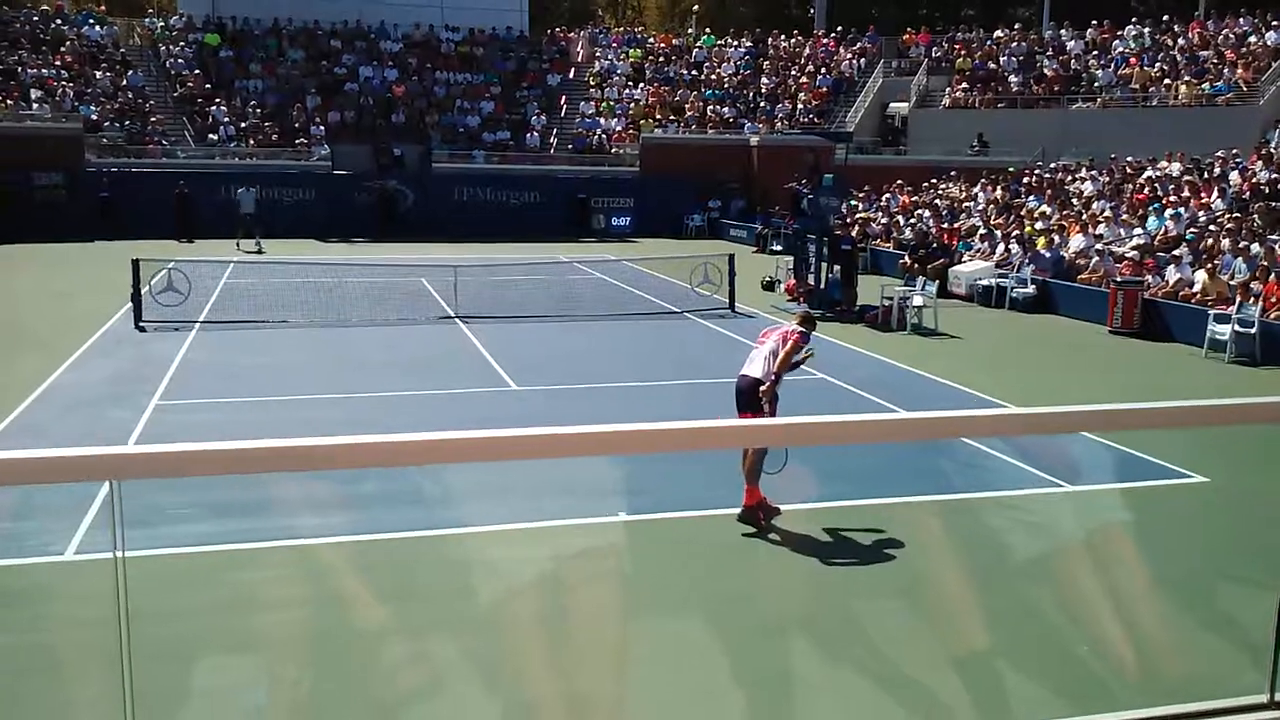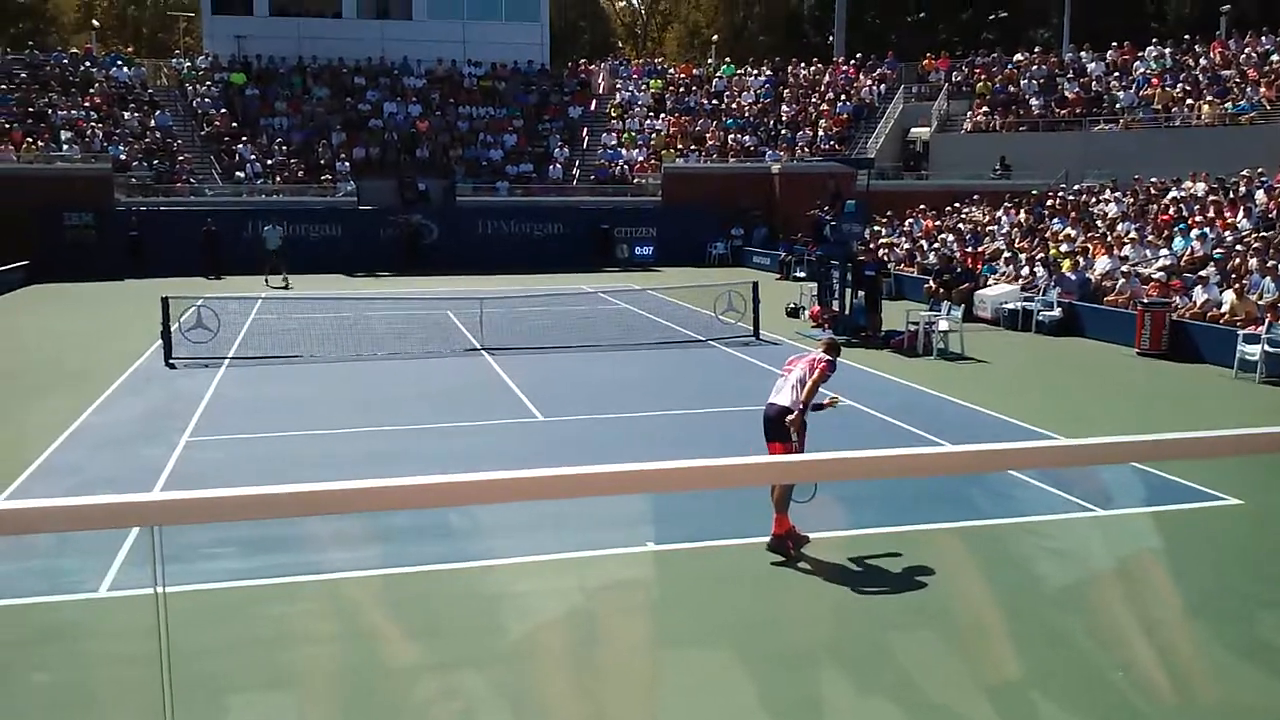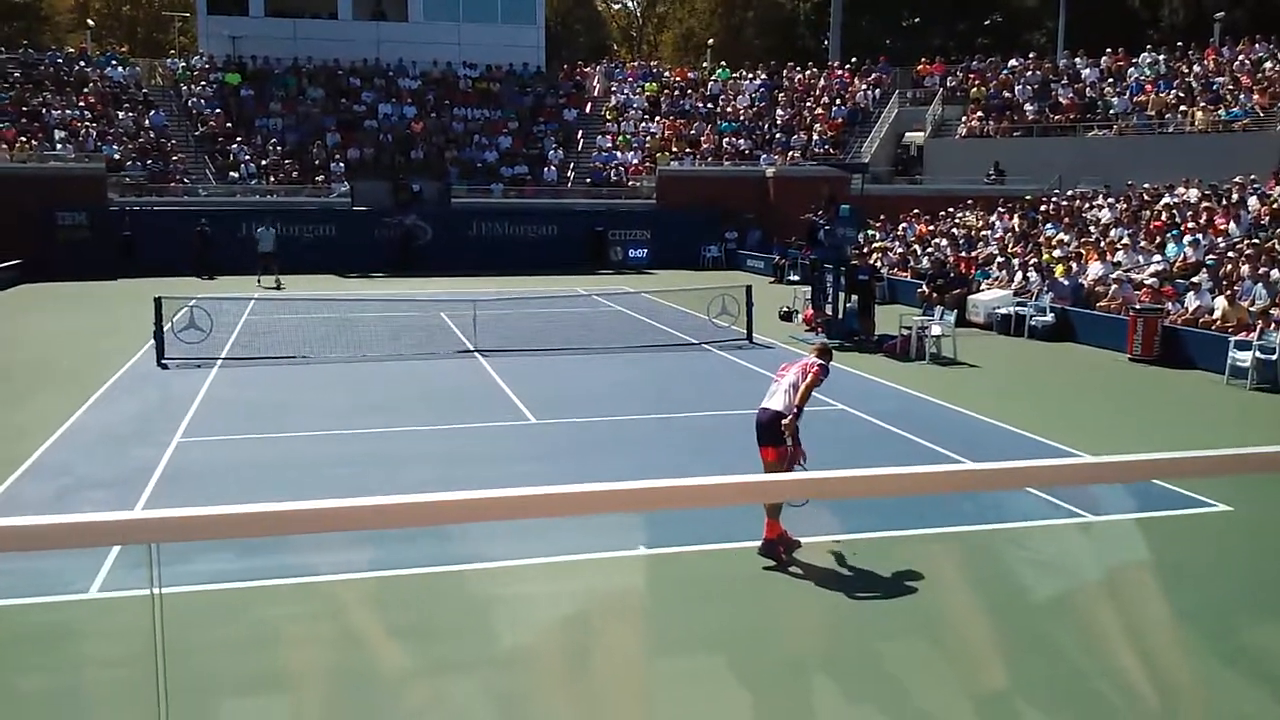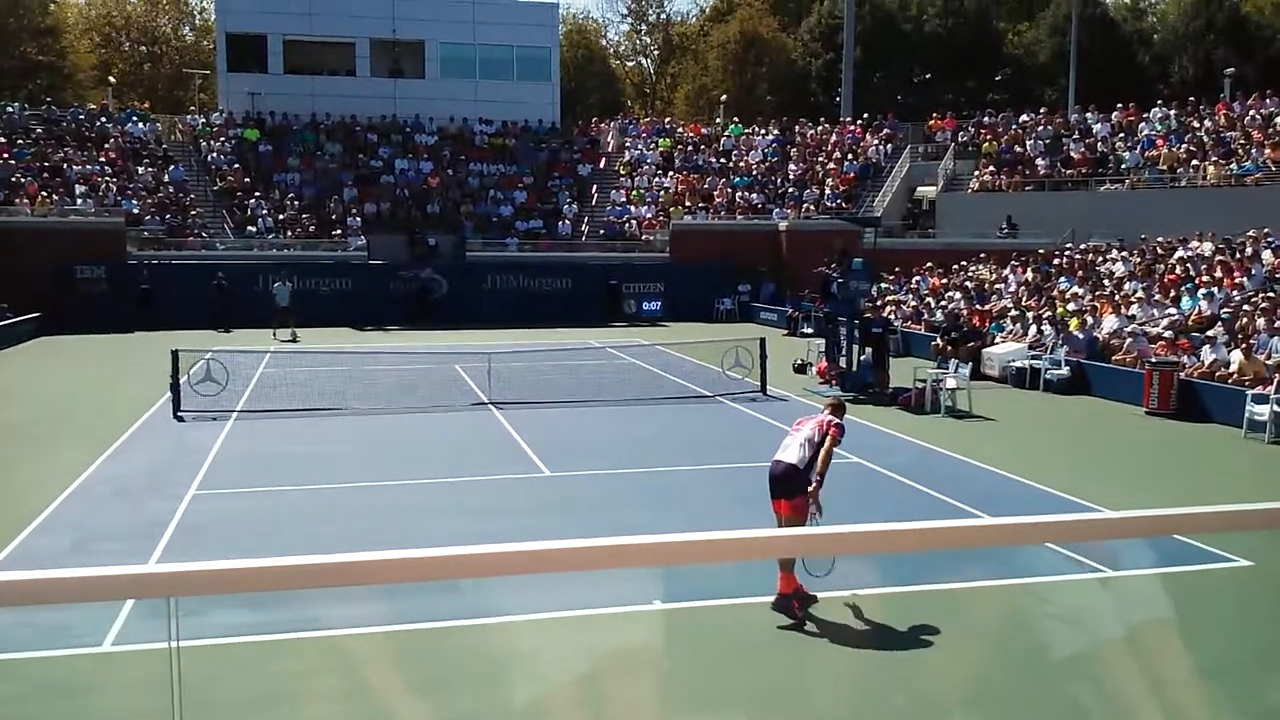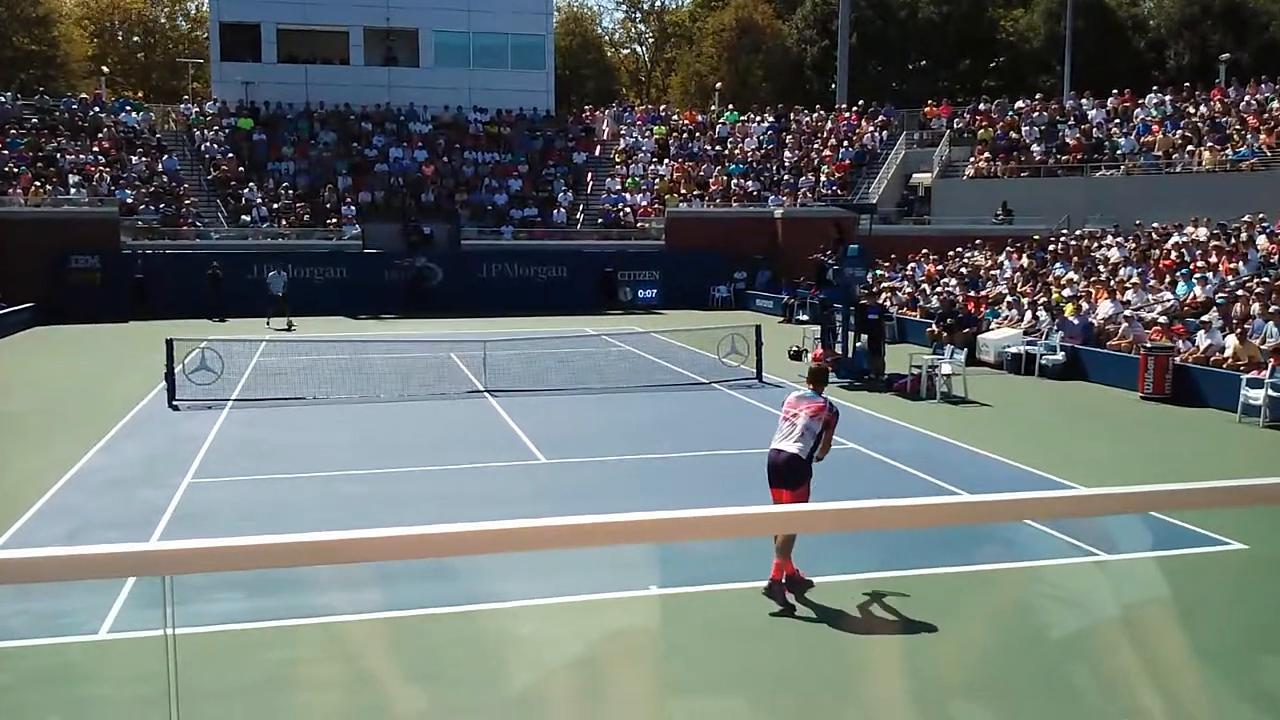
dt=0.7s
person 1, frame 1
left shoulder: (772, 330)
right shoulder: (801, 332)
right elbow: (785, 355)
left wrist: (801, 361)
right wrist: (773, 383)
left hip: (743, 381)
right hip: (759, 386)
left knee: (751, 444)
right knee: (759, 447)
left ankle: (755, 500)
right ankle: (749, 507)
person 1, frame 2
left shoulder: (796, 358)
right shoulder: (827, 360)
right elbow: (813, 383)
left wrist: (821, 405)
right wrist: (800, 412)
left hip: (771, 410)
right hip: (788, 415)
left ankle: (785, 528)
right ankle: (778, 535)
person 1, frame 3
left shoulder: (789, 365)
right shoulder: (820, 366)
right elbow: (806, 387)
left wrist: (797, 444)
right wrist: (794, 415)
left hip: (763, 415)
right hip: (780, 420)
left ankle: (777, 533)
right ankle: (769, 540)
person 1, frame 4
left shoulder: (804, 420)
right shoulder: (836, 424)
right elbow: (825, 451)
left wrist: (812, 497)
right wrist: (818, 483)
left hip: (776, 468)
right hip: (793, 473)
left ankle: (793, 589)
right ankle: (783, 595)
person 1, frame 5
left shoulder: (791, 398)
right shoulder: (829, 409)
right elbow: (825, 445)
right wrist: (817, 457)
left hip: (774, 455)
right hip: (795, 462)
left ankle: (790, 574)
right ankle: (775, 581)
